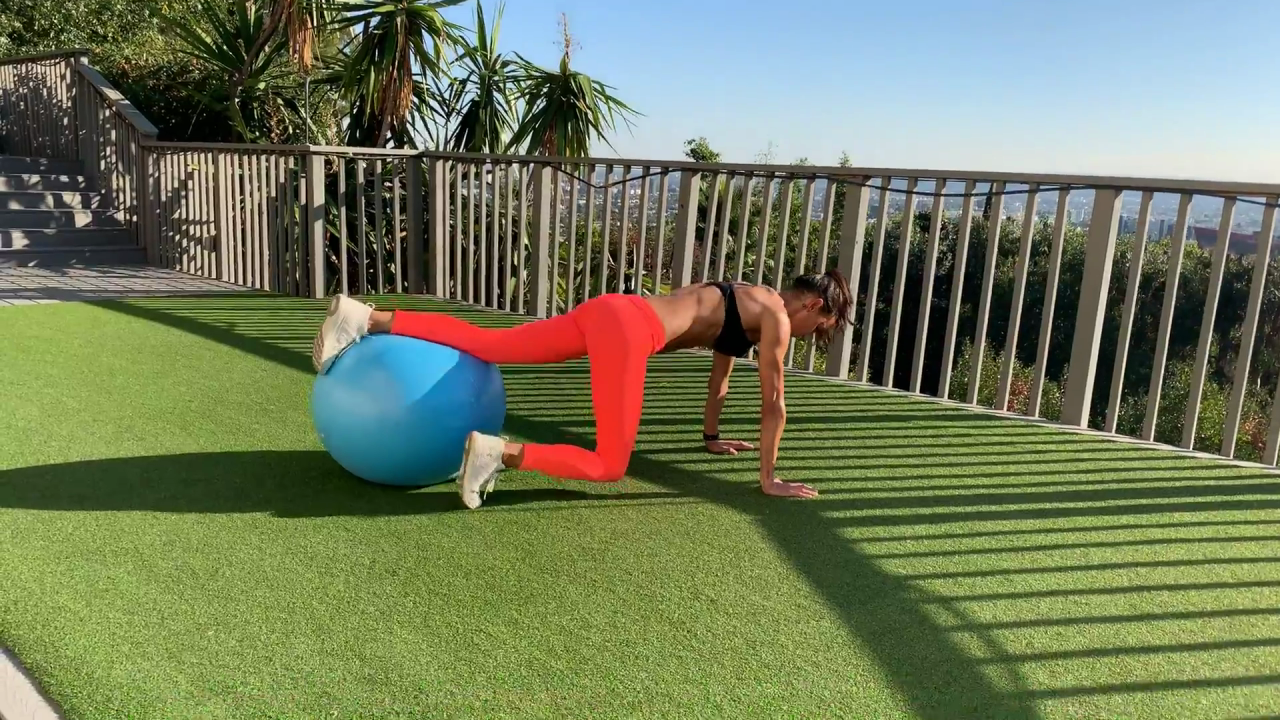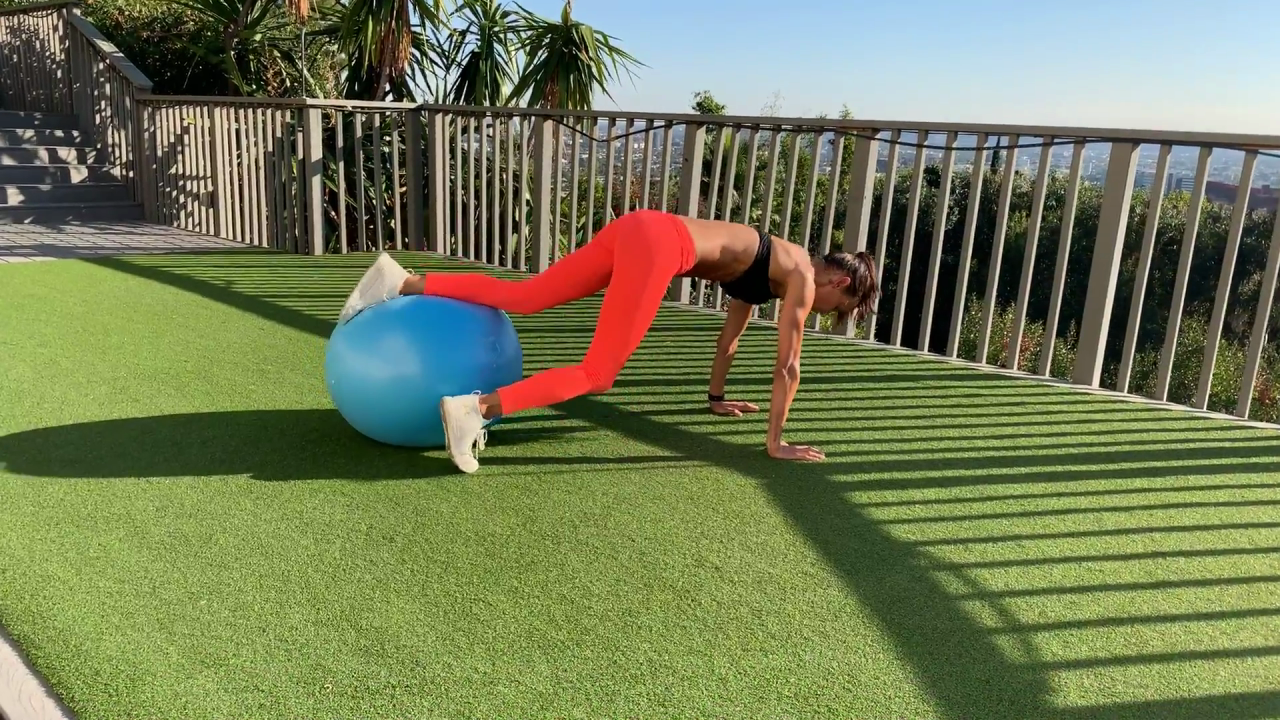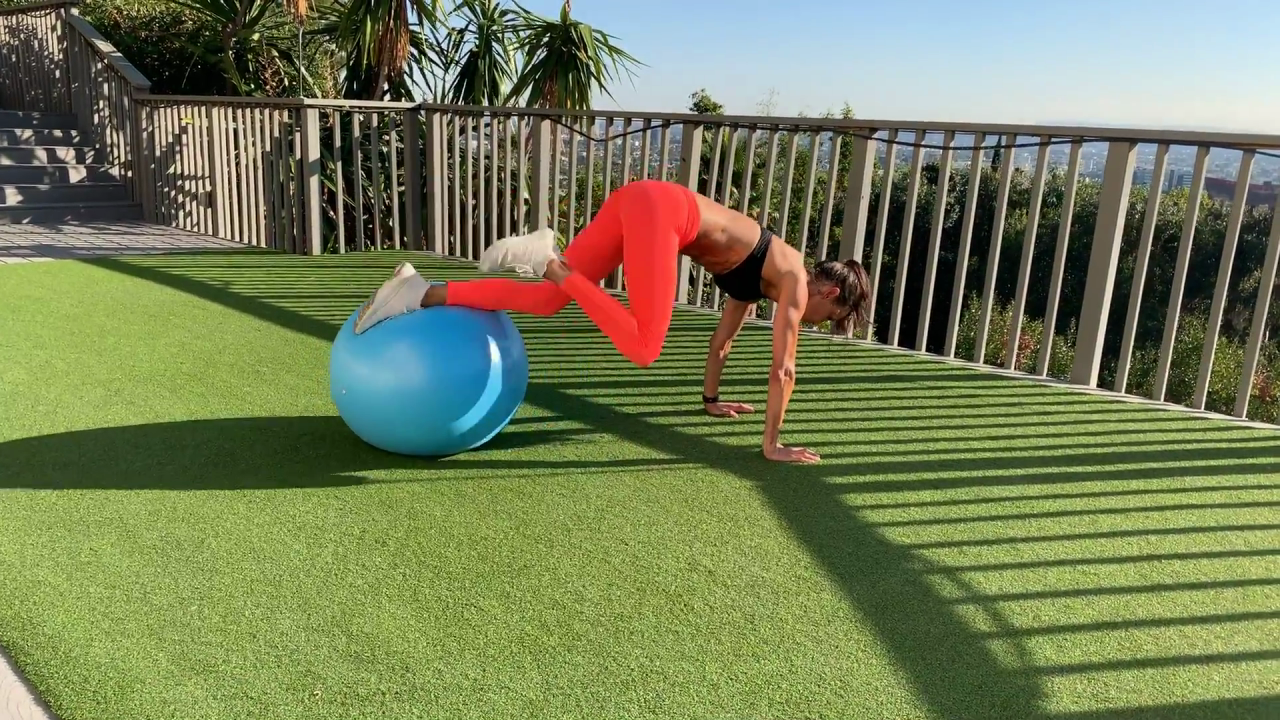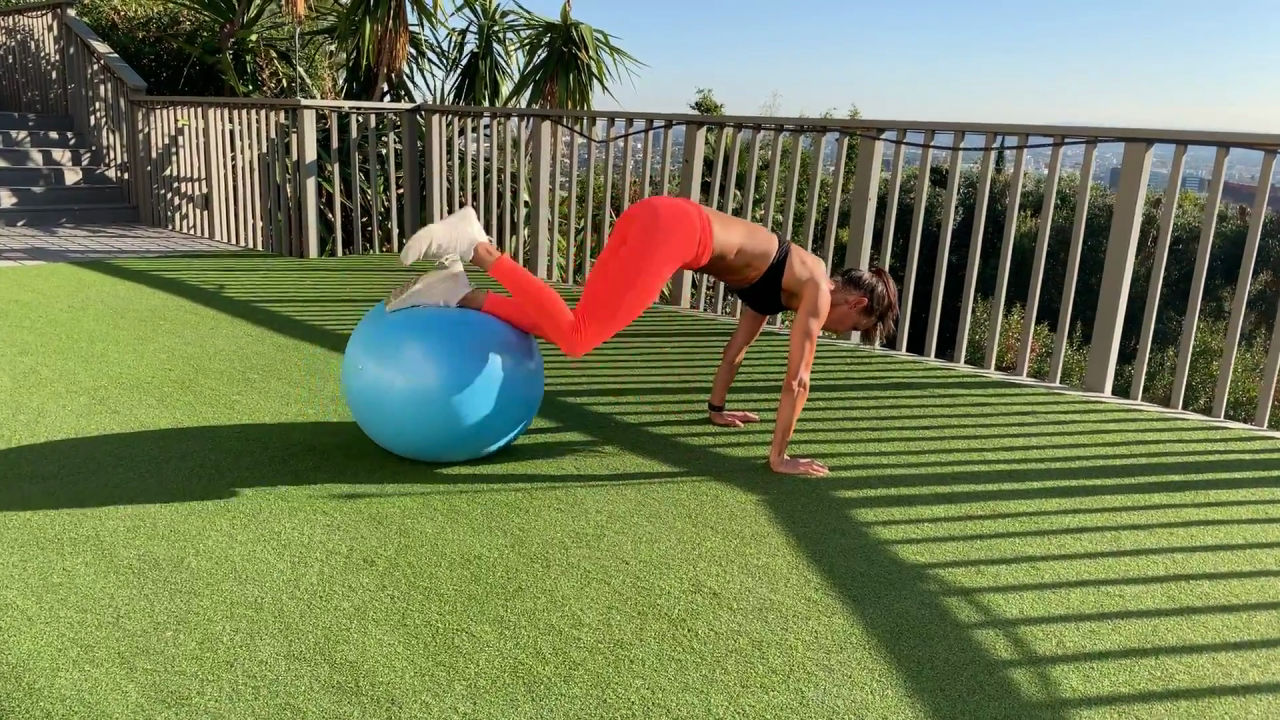
dt=1s
person 1, frame 1
left shoulder: (746, 306)
right shoulder: (775, 314)
left elbow: (719, 375)
right elbow: (773, 404)
left wrist: (711, 437)
right wrist: (768, 478)
left hip: (606, 312)
right hip: (627, 328)
left knee: (483, 343)
right knee: (609, 468)
left ankle: (362, 317)
right ankle: (499, 451)
person 1, frame 2
left shoulder: (768, 273)
right shoulder: (801, 277)
left elbow: (731, 333)
right elbow: (787, 368)
left wrist: (716, 397)
right wrist: (776, 442)
left hip: (636, 230)
right hip: (654, 245)
left knee: (524, 296)
right knee: (596, 375)
left ankle: (401, 281)
right ankle: (476, 408)
person 1, frame 3
left shoulder: (758, 277)
right shoulder: (795, 280)
left elbow: (723, 336)
right elbow: (782, 369)
left wrist: (711, 399)
right wrist: (772, 444)
left hip: (636, 201)
right hip: (656, 207)
left knee: (541, 299)
right knee: (641, 347)
left ankle: (422, 292)
right ankle: (549, 260)
person 1, frame 4
left shoulder: (783, 288)
right shoulder: (819, 294)
left elbow: (738, 343)
right elbow: (797, 378)
left wrist: (718, 408)
right wrist: (780, 455)
left hip: (651, 216)
right hip: (670, 230)
left knee: (578, 329)
right knee: (573, 335)
left ankle: (457, 293)
right ankle: (472, 243)
